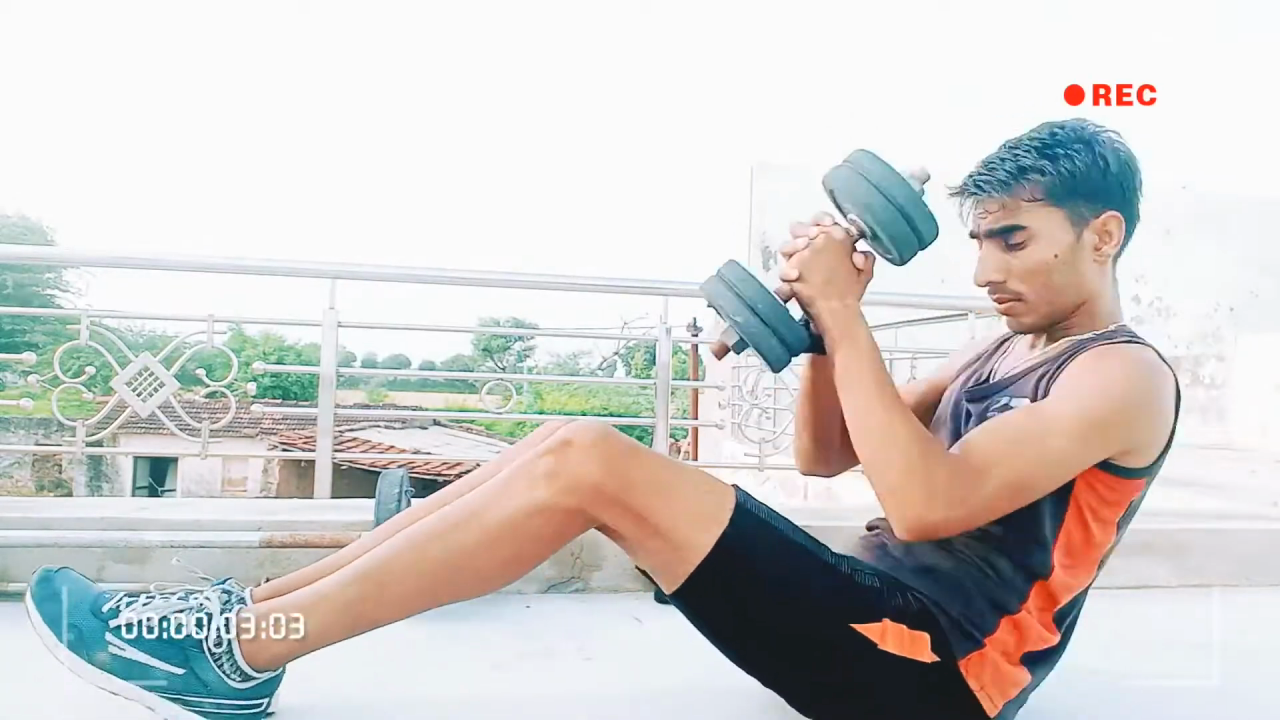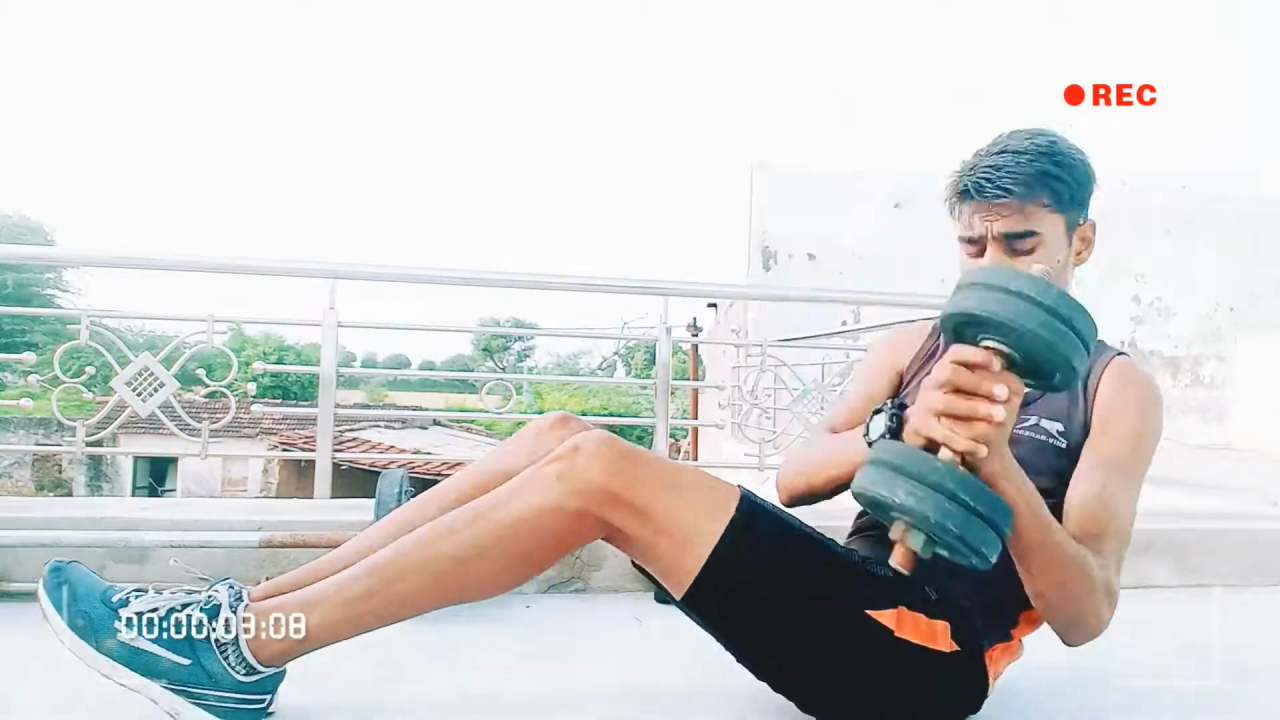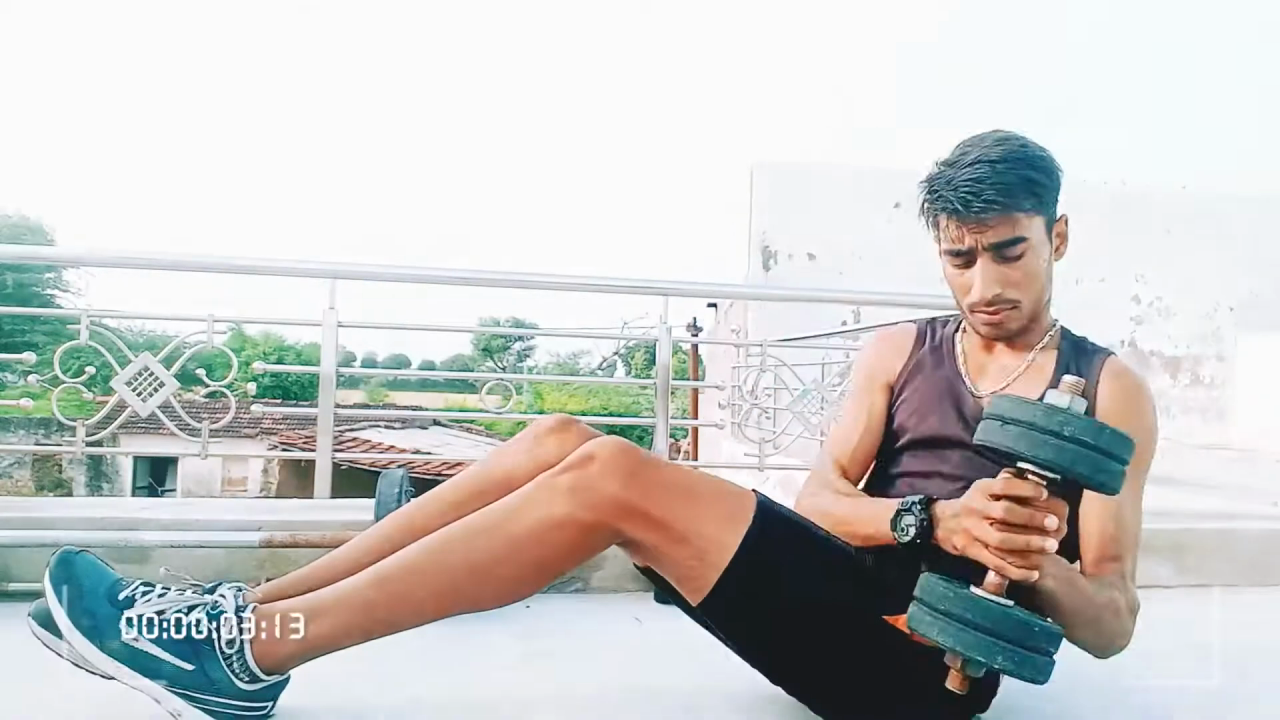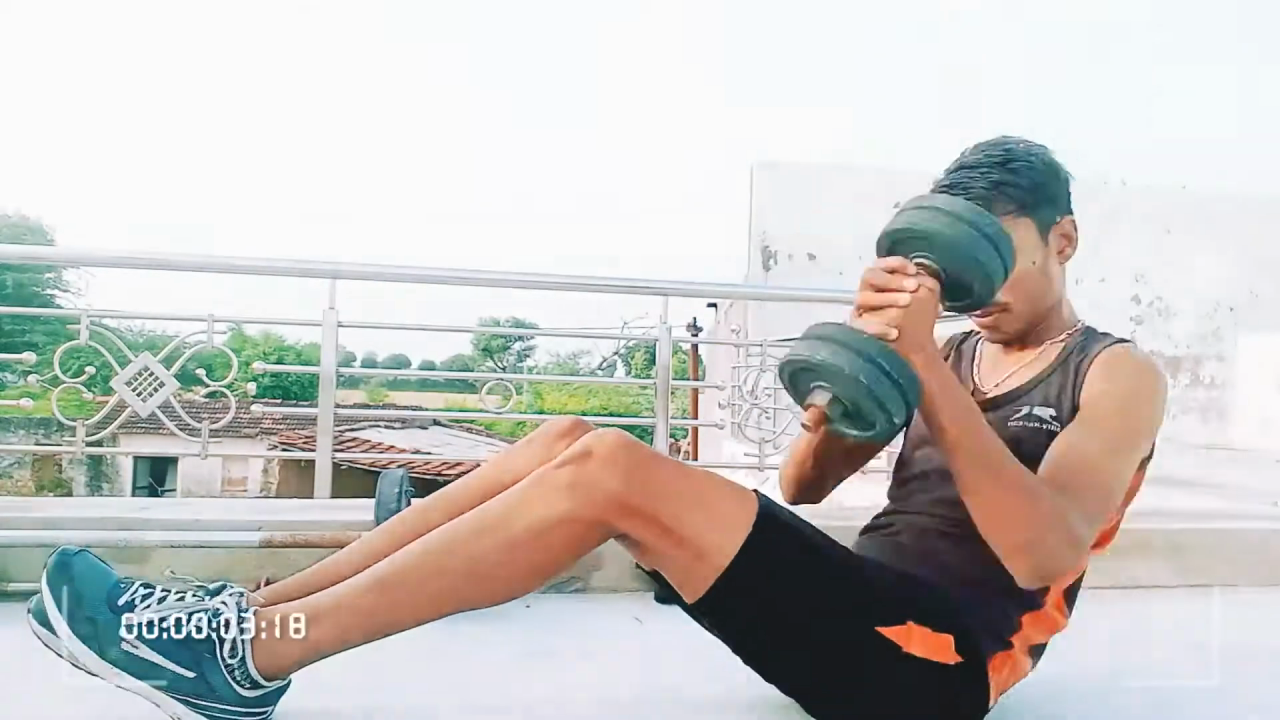
dt=0.2s
person 1, frame 1
left shoulder: (1127, 380)
right shoulder: (995, 343)
left elbow: (924, 505)
right elbow: (822, 453)
left wrist: (849, 320)
right wrist: (825, 326)
right hip: (865, 616)
left knee: (589, 463)
right knee: (565, 446)
right ankle: (252, 609)
person 1, frame 2
left shoulder: (1119, 392)
right shoulder: (917, 344)
left elbow: (1084, 610)
right elbow: (797, 475)
left wrist: (1002, 466)
right wrist: (912, 439)
right hip: (848, 608)
left knee: (595, 469)
right knee: (559, 437)
right ankle: (251, 610)
person 1, frame 3
left shoulder: (1107, 389)
right shoulder: (900, 354)
left elbow: (1110, 619)
right elbow: (824, 502)
left wrist: (1038, 570)
right wrist: (934, 522)
right hip: (851, 607)
left knee: (610, 476)
right knee: (561, 442)
right ankle: (251, 607)
person 1, frame 4
left shoulder: (1114, 375)
right shoulder: (961, 356)
left elbow: (1039, 553)
right elbow: (801, 481)
left wrist: (927, 367)
right hip: (872, 606)
left knee: (610, 469)
right knee: (570, 442)
right ankle: (251, 610)
